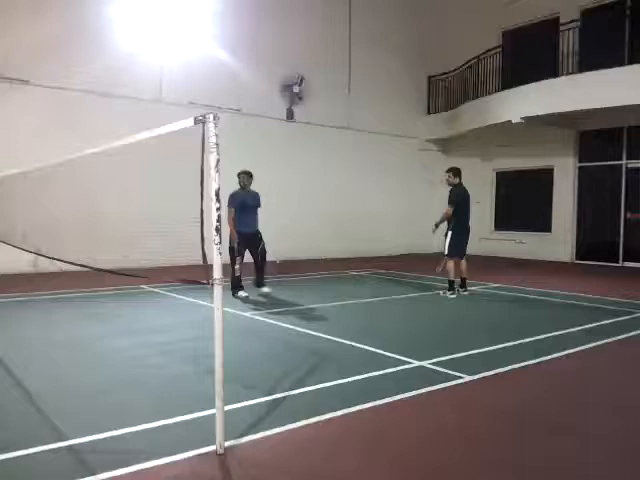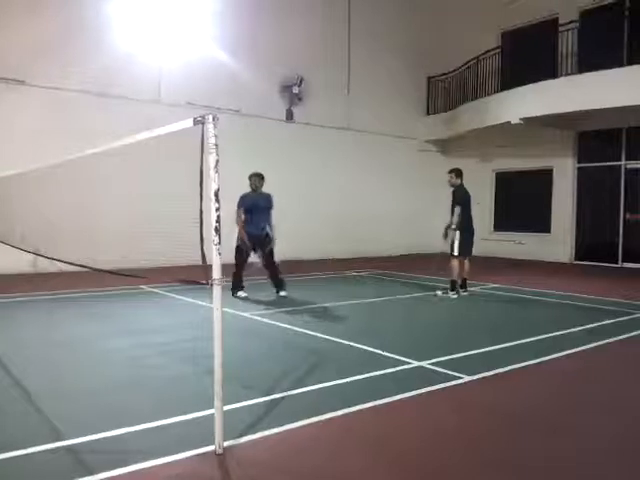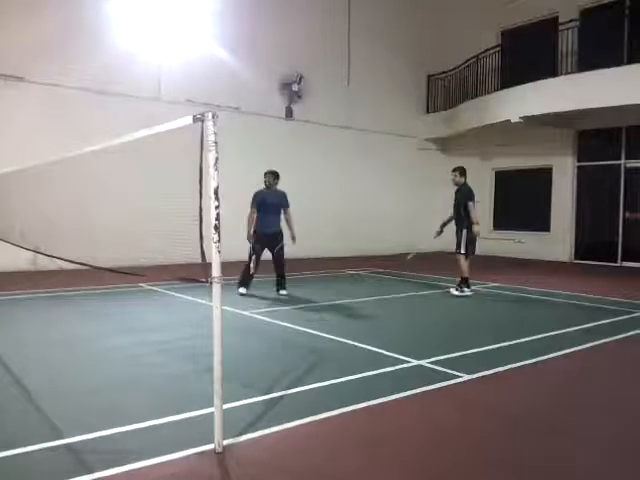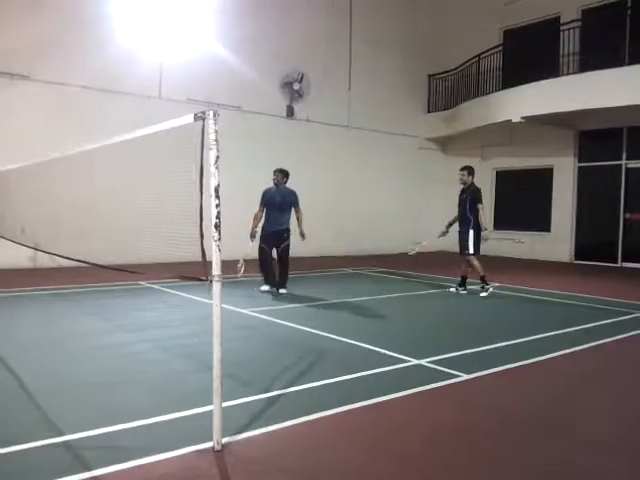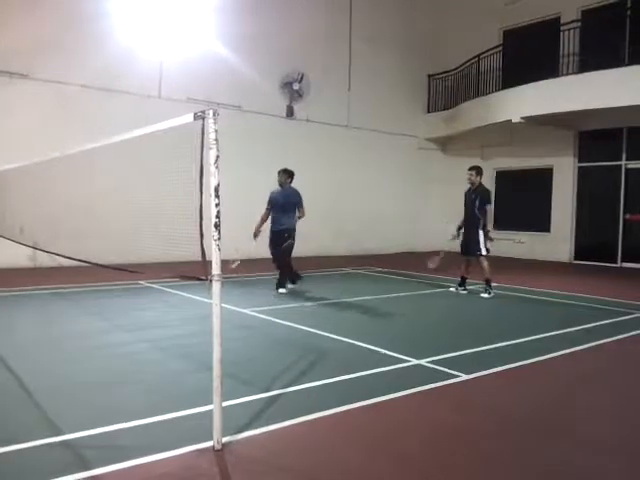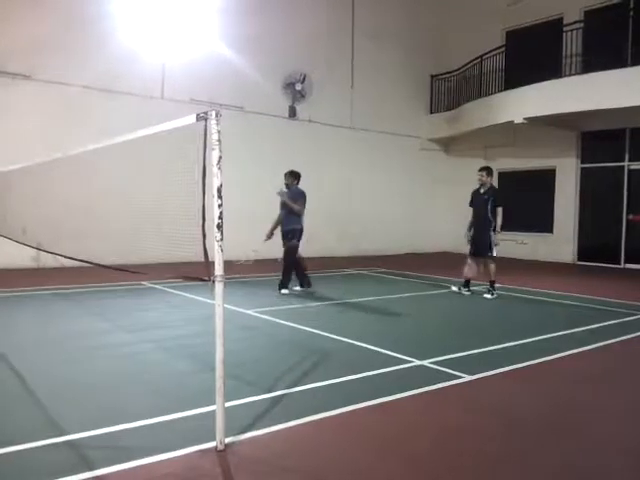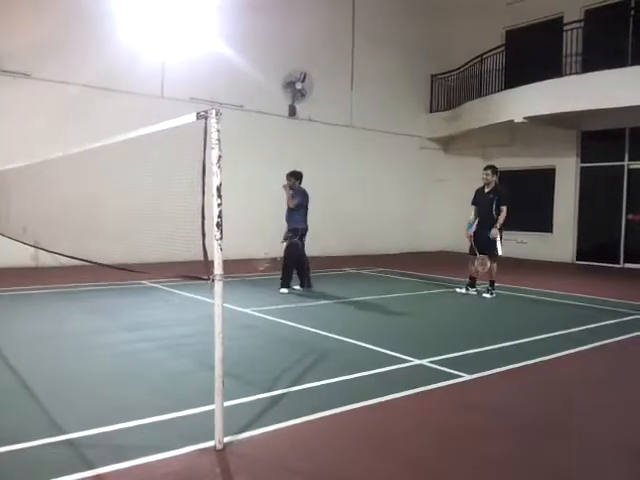
dt=0.2s
person 1, frame 1
left shoulder: (455, 191)
right shoulder: (463, 191)
left elbow: (449, 212)
left wrist: (437, 223)
left hip: (455, 229)
right hip: (464, 228)
left knee: (450, 258)
right knee: (461, 257)
left ankle: (451, 289)
right ankle: (463, 286)
person 1, frame 2
left shoulder: (459, 192)
right shoulder: (461, 192)
left elbow: (458, 212)
left wrist: (452, 228)
right wrist: (448, 227)
left hip: (461, 230)
right hip: (466, 230)
left knee: (455, 258)
right knee: (464, 257)
left ankle: (453, 290)
right ankle: (463, 287)
person 1, frame 3
left shoulder: (466, 190)
right shoulder: (459, 191)
left elbow: (471, 207)
right elbow: (456, 213)
left wrist: (475, 224)
right wrist: (443, 225)
left hip: (466, 228)
right hip: (462, 228)
left knee: (461, 255)
right knee: (464, 257)
left ankle: (466, 286)
right ankle: (462, 285)
person 1, frame 4
left shoulder: (475, 190)
right shoulder: (463, 191)
left elbow: (480, 210)
left wrist: (483, 228)
right wrist: (448, 226)
left hip: (471, 229)
right hip: (464, 229)
left knee: (470, 256)
right knee: (465, 257)
left ankle: (485, 284)
right ankle: (462, 285)
person 1, frame 5
left shoulder: (484, 191)
right shoulder: (468, 192)
left elbow: (488, 211)
left wrist: (488, 230)
right wrist: (459, 228)
left hip: (479, 230)
right hip: (467, 230)
left knee: (481, 257)
right knee: (466, 257)
left ankle: (489, 287)
right ankle: (462, 285)
person 1, frame 6
left shoulder: (495, 192)
right shoulder: (475, 193)
left elbow: (499, 213)
left wrist: (497, 231)
right wrist: (469, 230)
left hip: (488, 232)
right hip: (476, 231)
left knee: (489, 259)
right knee: (472, 258)
left ankle: (492, 289)
right ankle: (466, 286)
person 1, frame 7
left shoulder: (499, 192)
right shoulder: (479, 191)
left elbow: (503, 212)
left wrist: (497, 228)
right wrist: (470, 227)
left hip: (491, 231)
right hip: (479, 230)
left knee: (492, 258)
right knee: (473, 256)
left ankle: (491, 288)
right ankle: (471, 286)
person 2, frame 1
left shoulder: (256, 196)
right shoulder: (234, 196)
right elbow: (230, 216)
right wrist: (233, 233)
left hip: (254, 233)
right hip: (239, 234)
left knee: (261, 259)
right knee: (237, 262)
left ankle: (260, 283)
right ankle: (238, 289)
person 2, frame 2
left shoulder: (267, 197)
right shoulder: (245, 198)
right elbow: (239, 217)
left wrist: (271, 233)
right wrist: (242, 233)
left hip: (263, 236)
right hip: (248, 235)
left knee: (270, 262)
right knee: (240, 263)
left ankle: (280, 288)
right ankle: (237, 289)
person 2, frame 3
left shoulder: (282, 195)
right shoulder: (258, 195)
left elbow: (287, 214)
right elbow: (252, 213)
left wrist: (292, 231)
right wrist: (249, 231)
left hip: (276, 233)
right hip: (259, 233)
left knee: (279, 261)
right knee: (253, 260)
left ankle: (281, 287)
right ankle: (243, 285)
person 2, frame 4
left shoulder: (291, 194)
right shoulder: (267, 192)
left elbow: (298, 212)
right elbow: (260, 211)
left wrist: (301, 228)
right wrist: (253, 227)
left hip: (283, 231)
right hip: (267, 230)
left knee: (283, 259)
right knee: (264, 258)
left ankle: (281, 285)
right ankle: (269, 282)
person 2, frame 5
left shoulder: (294, 193)
right shoulder: (274, 193)
left elbow: (302, 213)
right elbow: (267, 212)
left wrist: (292, 221)
right wrist: (258, 227)
left hip: (287, 231)
right hip: (275, 230)
left knee: (284, 258)
right knee: (277, 259)
left ankle: (281, 285)
right ankle: (294, 277)
person 2, frame 6
left shoulder: (299, 193)
right shoulder: (286, 194)
left elbow: (299, 210)
right elbow: (281, 215)
left wrist: (286, 199)
right wrist: (272, 229)
left hip: (294, 230)
right hip: (286, 230)
left knee: (288, 258)
right knee: (293, 259)
left ankle: (283, 285)
right ankle: (305, 283)
person 2, frame 7
left shoulder: (301, 192)
right shoulder: (295, 193)
left elbow: (291, 204)
left wrist: (287, 191)
right wrist: (287, 232)
left hip: (297, 229)
right hip: (294, 229)
left knee: (289, 256)
right knee: (299, 257)
left ankle: (285, 285)
right ankle: (305, 283)
